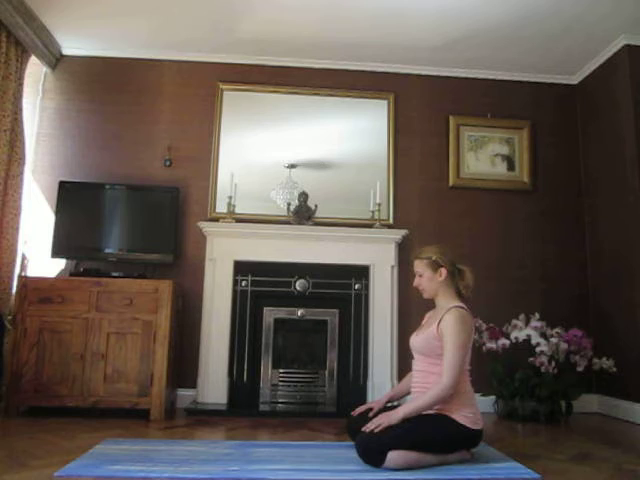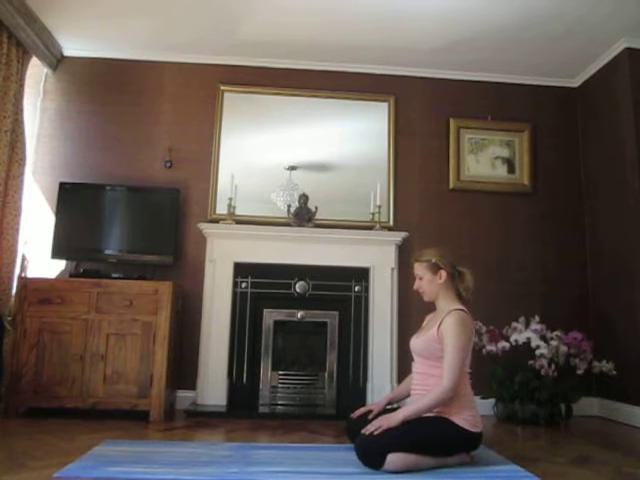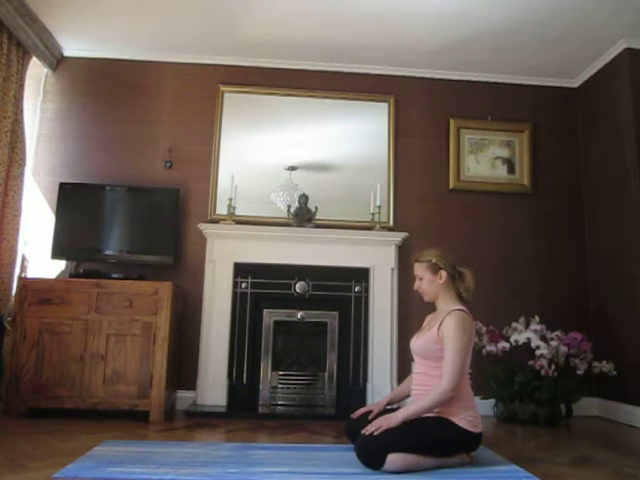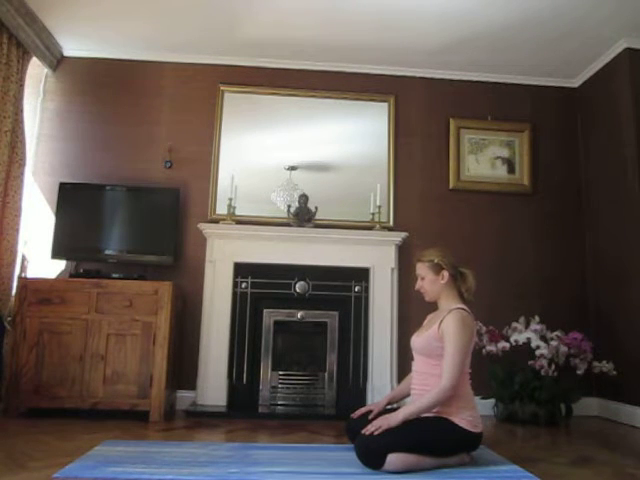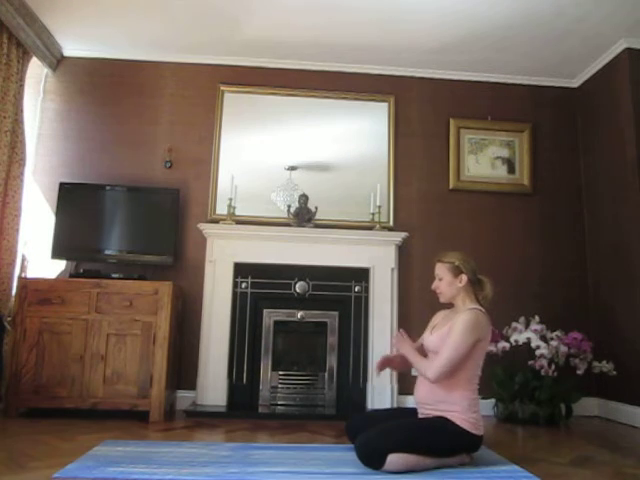
dt=1s
person 1, frame 1
left shoulder: (456, 316)
right shoulder: (431, 316)
left elbow: (448, 385)
left wrist: (399, 413)
right wrist: (385, 399)
left hip: (454, 421)
right hip: (429, 411)
left knee: (369, 447)
right knee: (356, 425)
left ankle: (453, 454)
right ankle: (443, 449)
person 1, frame 2
left shoulder: (456, 318)
right shoulder: (431, 318)
left elbow: (448, 387)
left wrist: (398, 415)
right wrist: (385, 401)
left hip: (454, 424)
right hip: (429, 414)
left knee: (369, 449)
right knee: (356, 426)
left ankle: (453, 457)
right ankle: (442, 451)
person 1, frame 3
left shoulder: (456, 319)
right shoulder: (431, 319)
left elbow: (448, 387)
left wrist: (398, 416)
right wrist: (385, 401)
left hip: (454, 424)
right hip: (429, 414)
left knee: (369, 450)
right knee: (356, 426)
left ankle: (451, 457)
right ankle: (443, 452)
person 1, frame 4
left shoulder: (457, 318)
right shoulder: (433, 318)
left elbow: (447, 386)
right elbow: (419, 373)
left wrist: (399, 416)
right wrist: (385, 401)
left hip: (454, 424)
right hip: (428, 414)
left knee: (368, 450)
right knee: (356, 426)
left ankle: (451, 457)
right ankle: (441, 451)
person 1, frame 5
left shoulder: (472, 318)
right shoulder: (441, 317)
left elbow: (434, 372)
right elbow: (413, 360)
left wrist: (408, 350)
right wrist: (394, 360)
left hip: (457, 426)
right hip: (429, 415)
left knee: (368, 449)
right knee: (355, 427)
left ankle: (451, 457)
right ankle: (441, 450)
